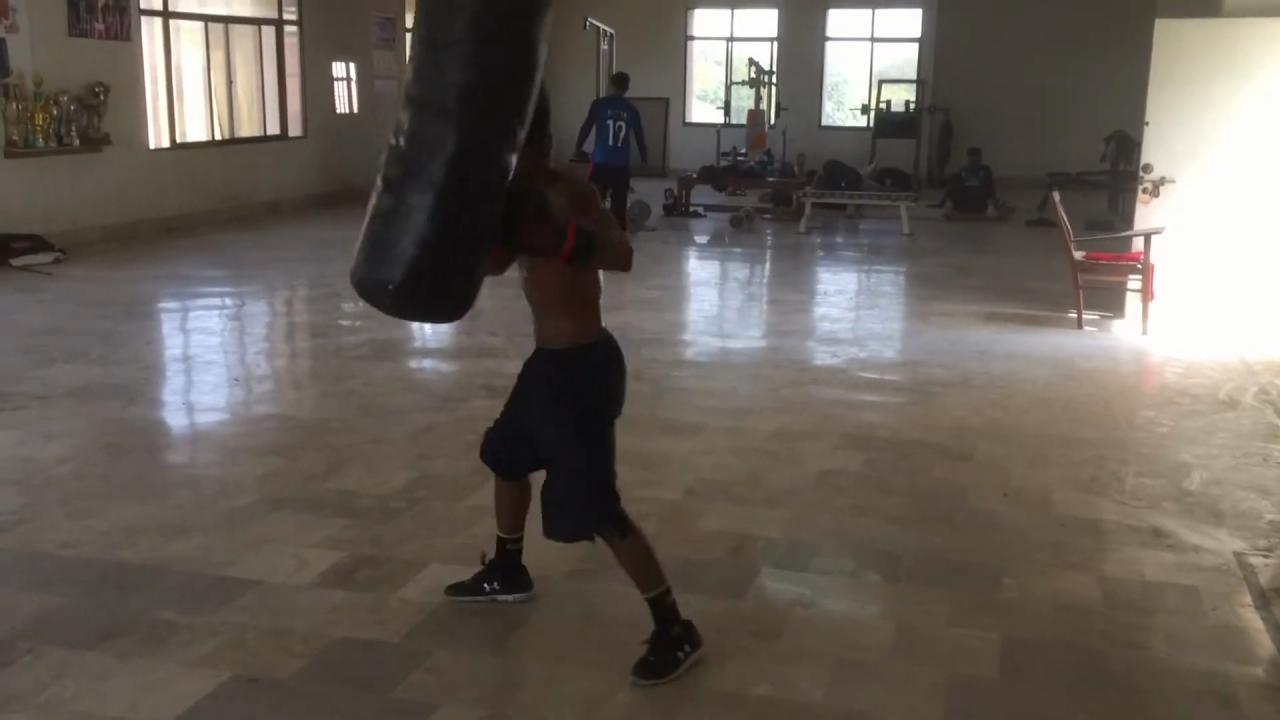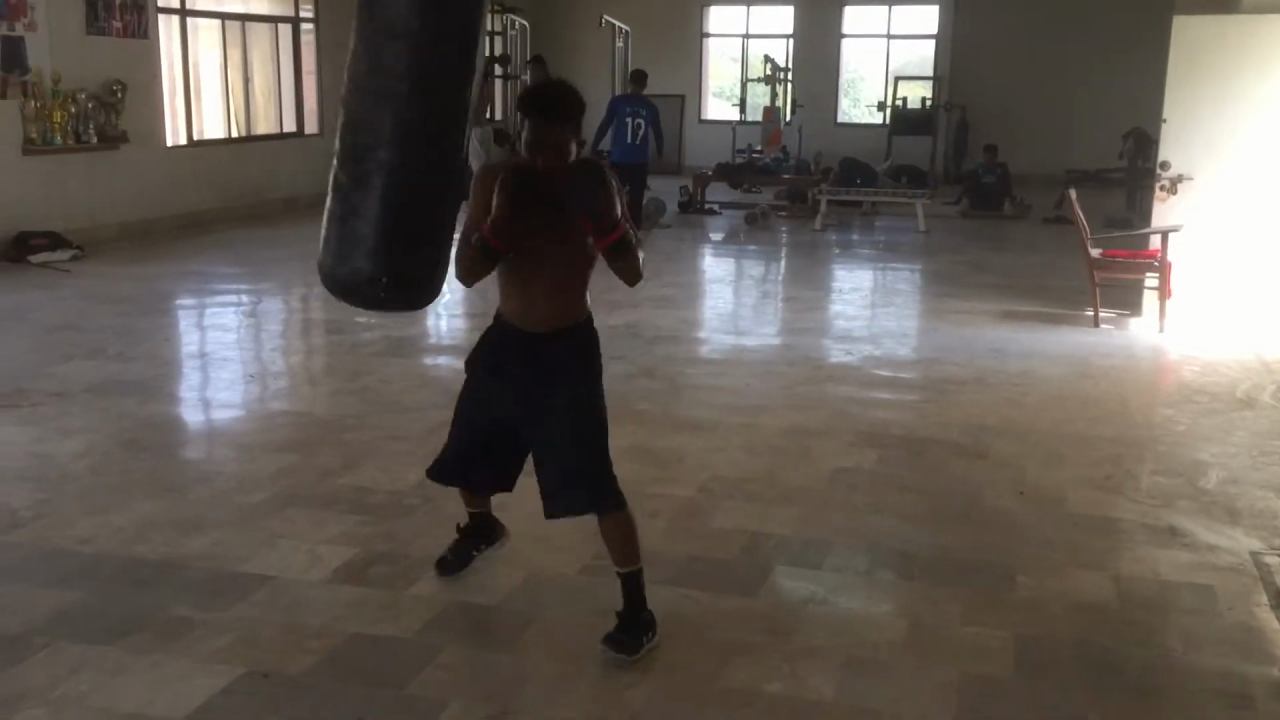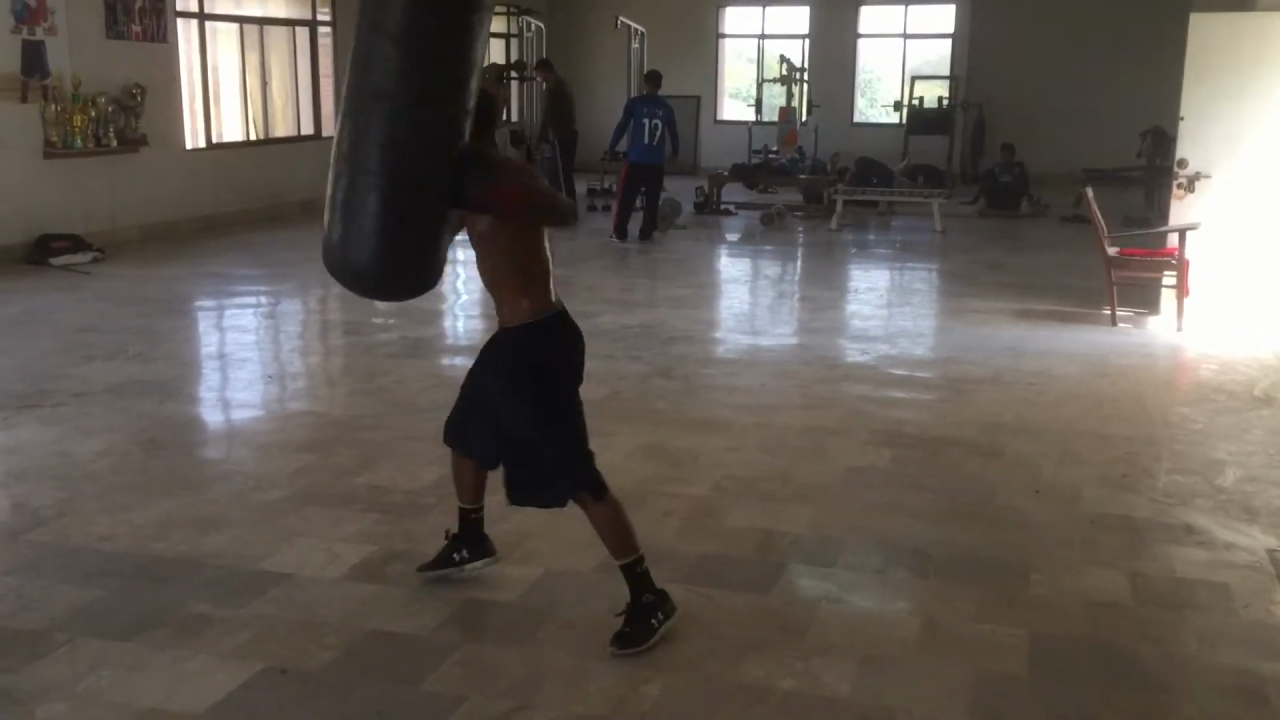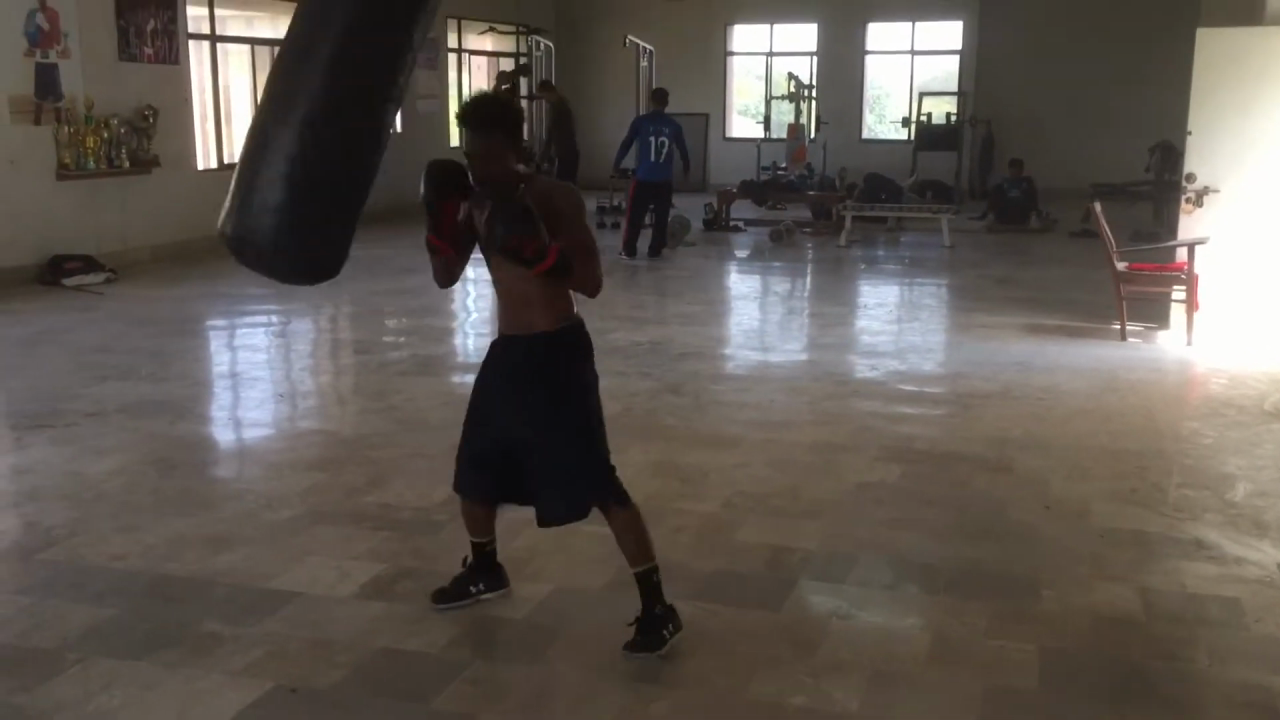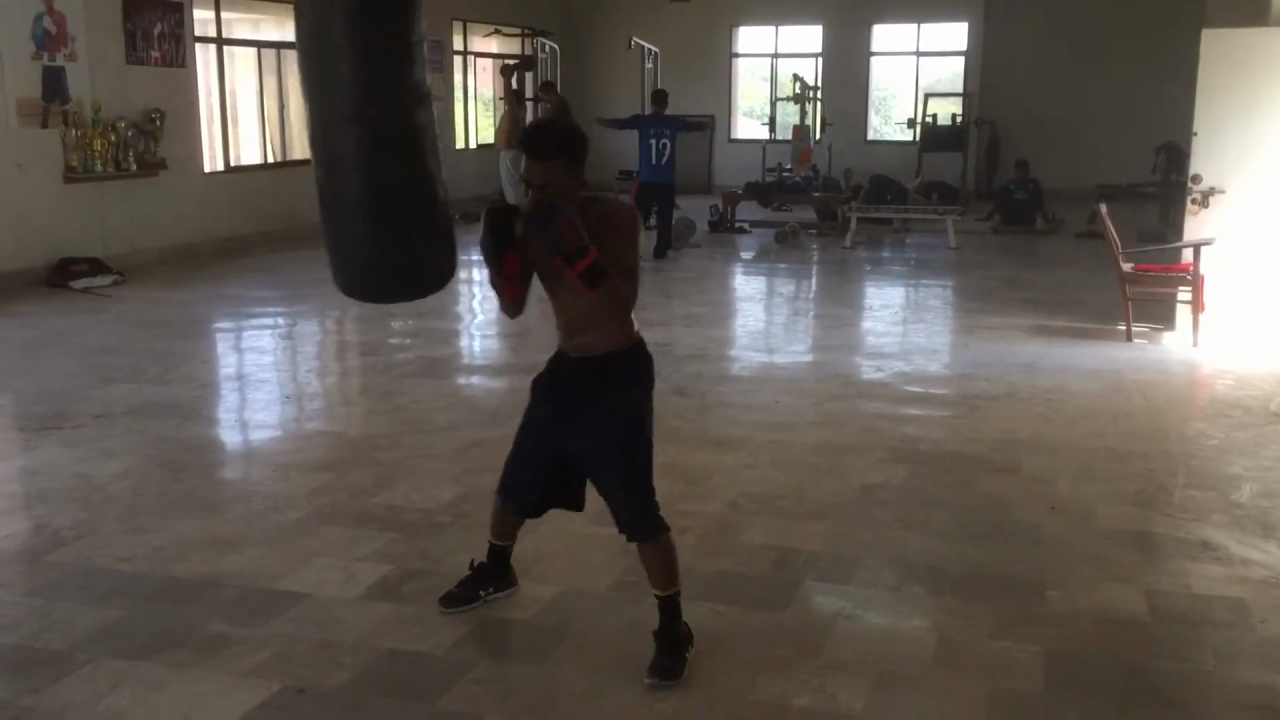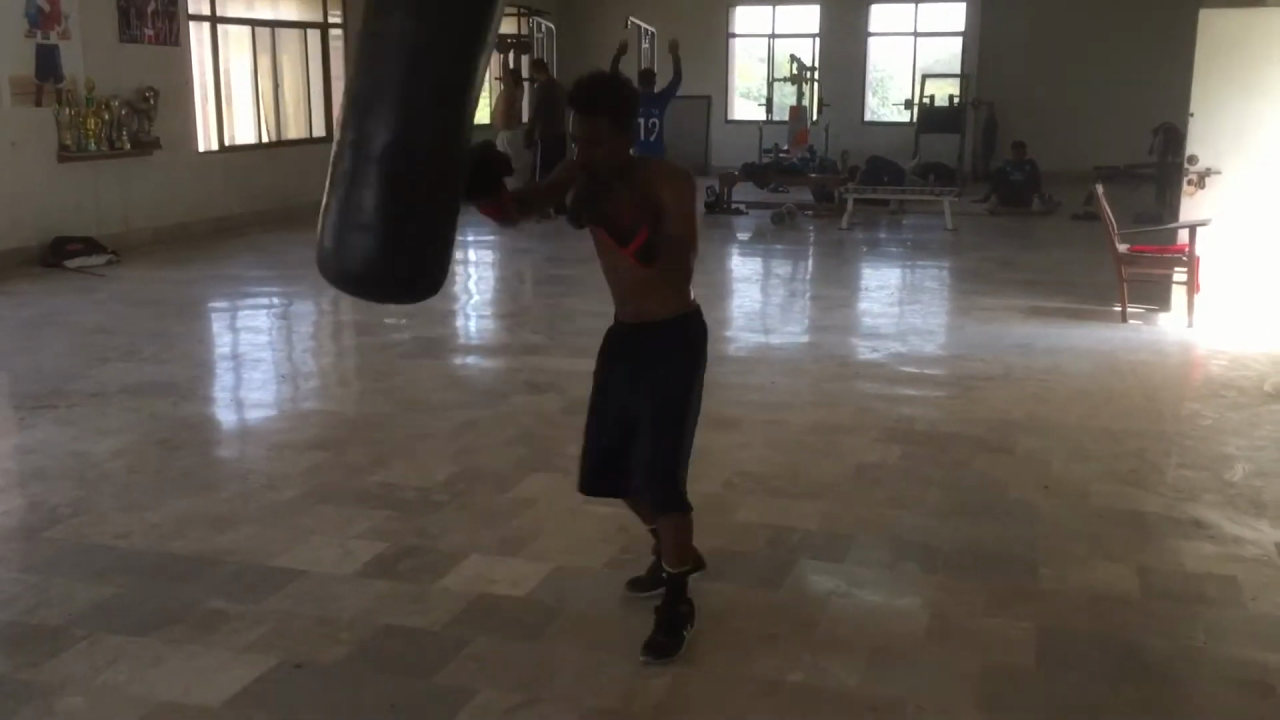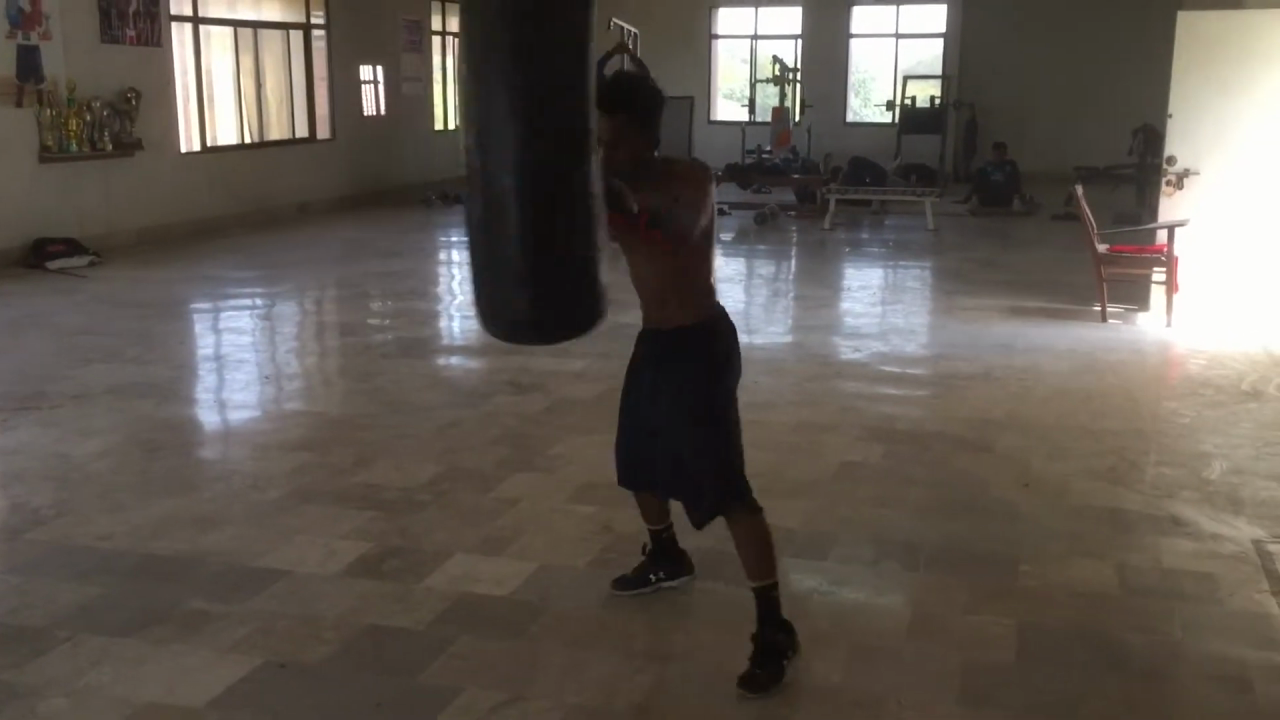
dt=0.3s
person 1, frame 1
left shoulder: (570, 195)
right shoulder: (515, 198)
left elbow: (621, 256)
right elbow: (495, 264)
left wrist: (547, 238)
right wrist: (504, 239)
left hip: (586, 368)
right hip: (549, 359)
left knee: (593, 507)
right knee: (505, 457)
left ankle: (673, 629)
right ankle: (507, 571)
person 1, frame 2
left shoulder: (593, 186)
right shoulder: (497, 180)
left elbow: (632, 274)
right elbow: (469, 274)
left wrist: (608, 223)
right wrist: (504, 217)
left hip: (571, 350)
right hip: (506, 344)
left knee: (593, 486)
right knee: (463, 459)
left ankle: (637, 610)
right ankle: (481, 527)
person 1, frame 3
left shoulder: (510, 176)
right shoulder: (474, 182)
left elbow: (563, 212)
left wrist: (487, 193)
left hip: (541, 344)
right hip: (511, 338)
left knee: (572, 474)
right knee: (466, 433)
left ankle: (647, 597)
right ankle: (471, 539)
person 1, frame 4
left shoulder: (558, 200)
right shoulder: (472, 199)
left elbow: (594, 286)
right elbow: (443, 278)
left wrist: (539, 249)
right wrist: (439, 216)
left hip: (561, 352)
right hip: (508, 353)
left knee: (596, 483)
right knee: (473, 470)
left ankle: (656, 609)
right ankle: (485, 569)
person 1, frame 5
left shoulder: (616, 218)
right shoulder: (526, 222)
left elbow: (622, 304)
right elbow: (511, 308)
left wrist: (574, 247)
right wrist: (504, 252)
left hip: (620, 371)
right hip: (566, 367)
left knee: (637, 507)
right knee: (518, 481)
left ankle: (673, 629)
right ankle: (495, 571)
person 1, frame 6
left shoulder: (672, 183)
right shoulder: (583, 175)
left elbow: (678, 274)
right elbow: (511, 210)
left wrist: (623, 225)
right wrist: (477, 182)
left hip: (674, 339)
right hip: (624, 337)
left knee: (659, 478)
right knee: (607, 464)
left ankle: (677, 599)
right ankle: (676, 559)
person 1, frame 7
left shoulder: (690, 176)
right shoulder: (621, 182)
left elbow: (685, 230)
left wrist: (620, 197)
left hip: (702, 342)
right hip: (655, 340)
left knee: (723, 484)
right knee: (639, 462)
left ankle: (773, 627)
right ankle: (665, 557)
